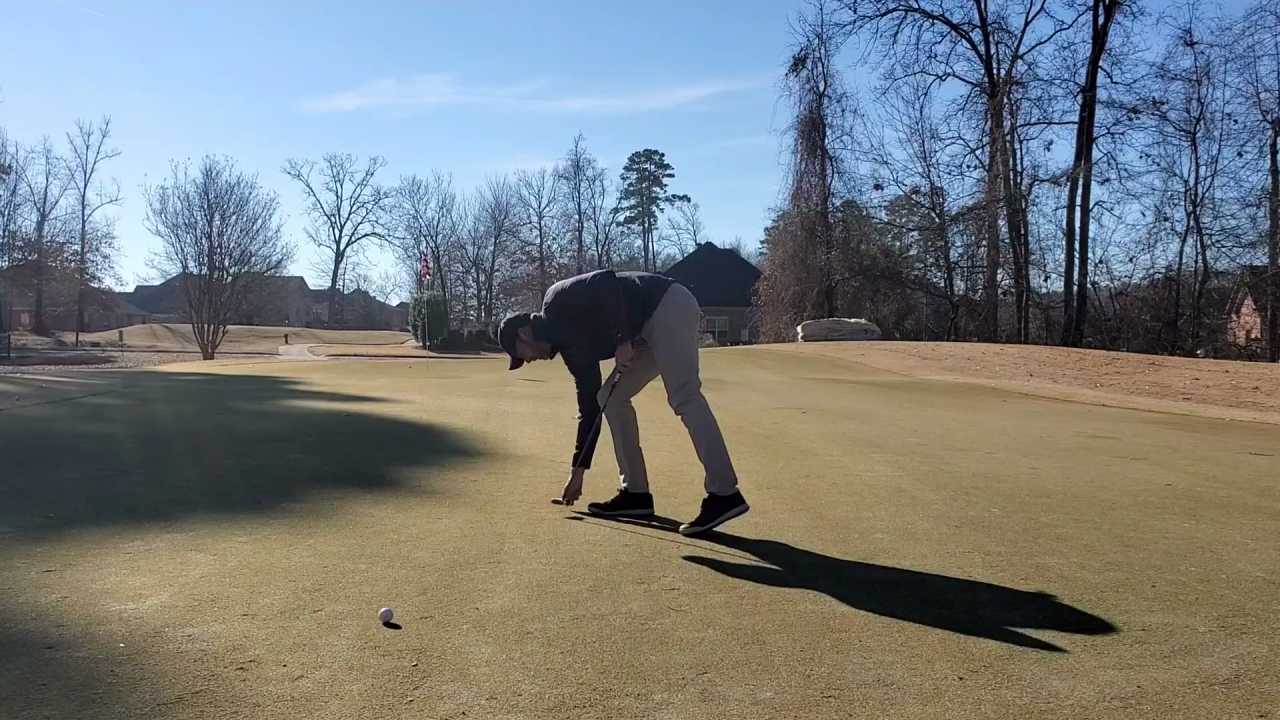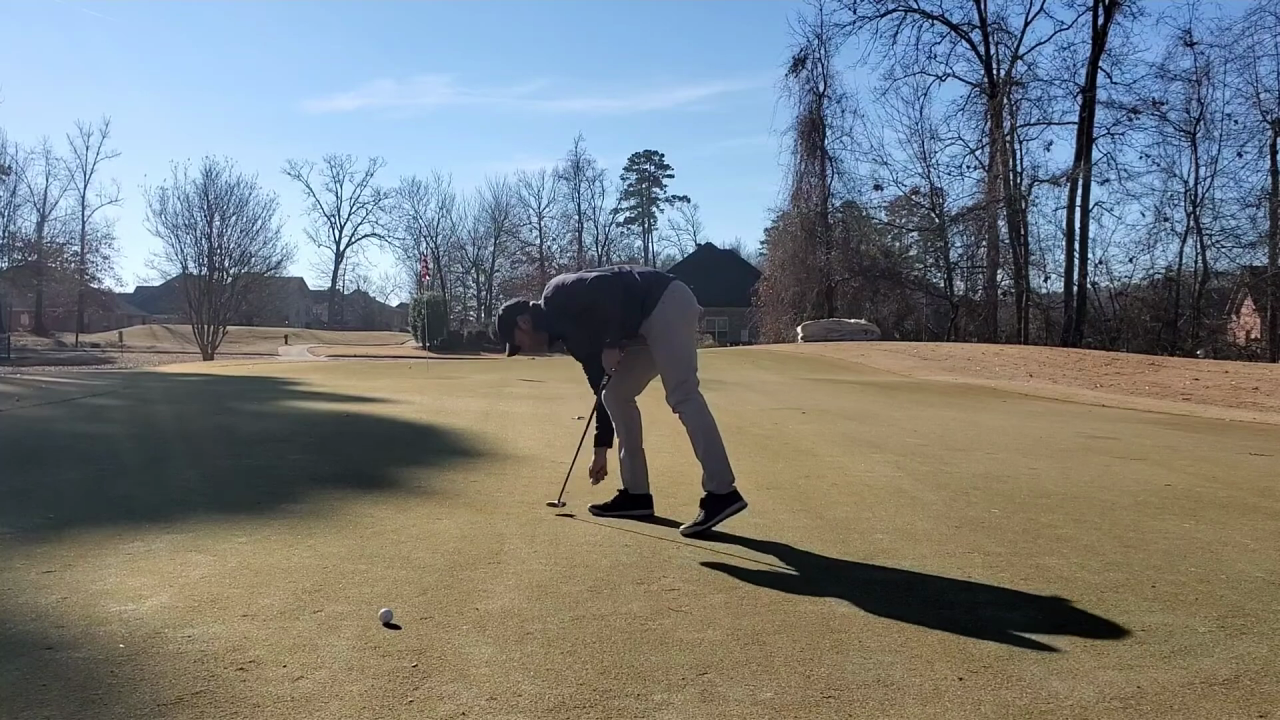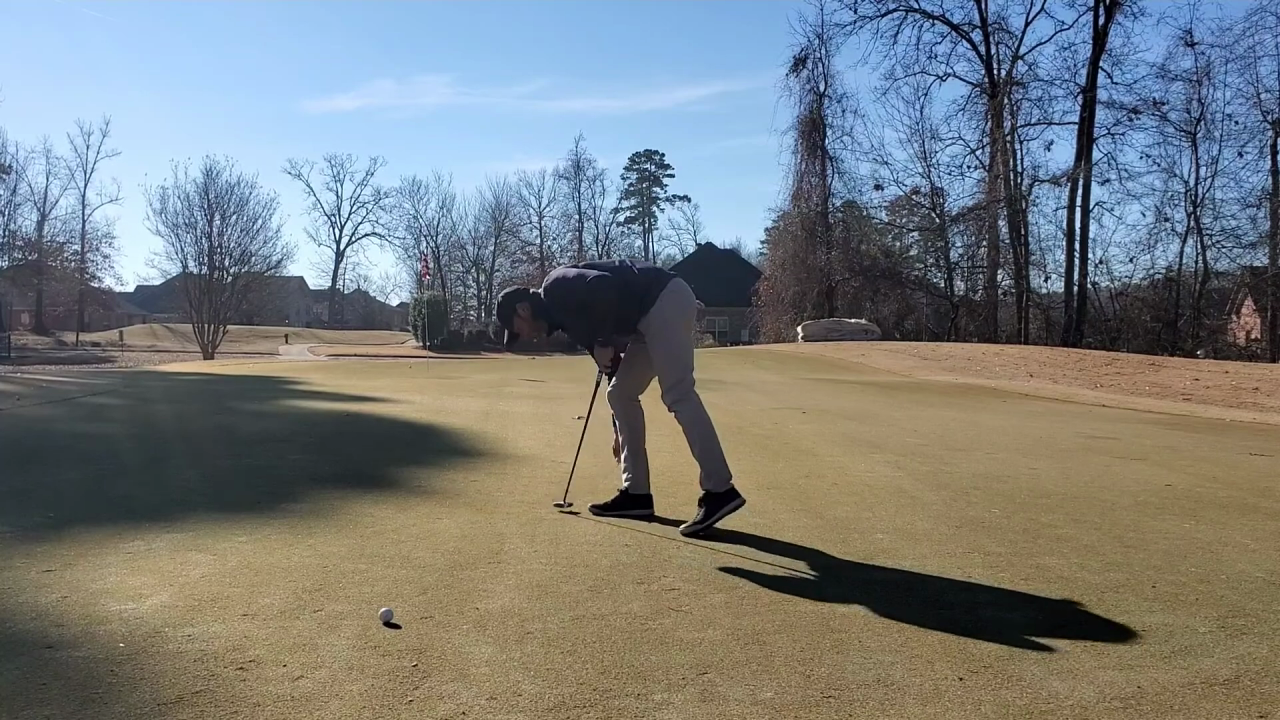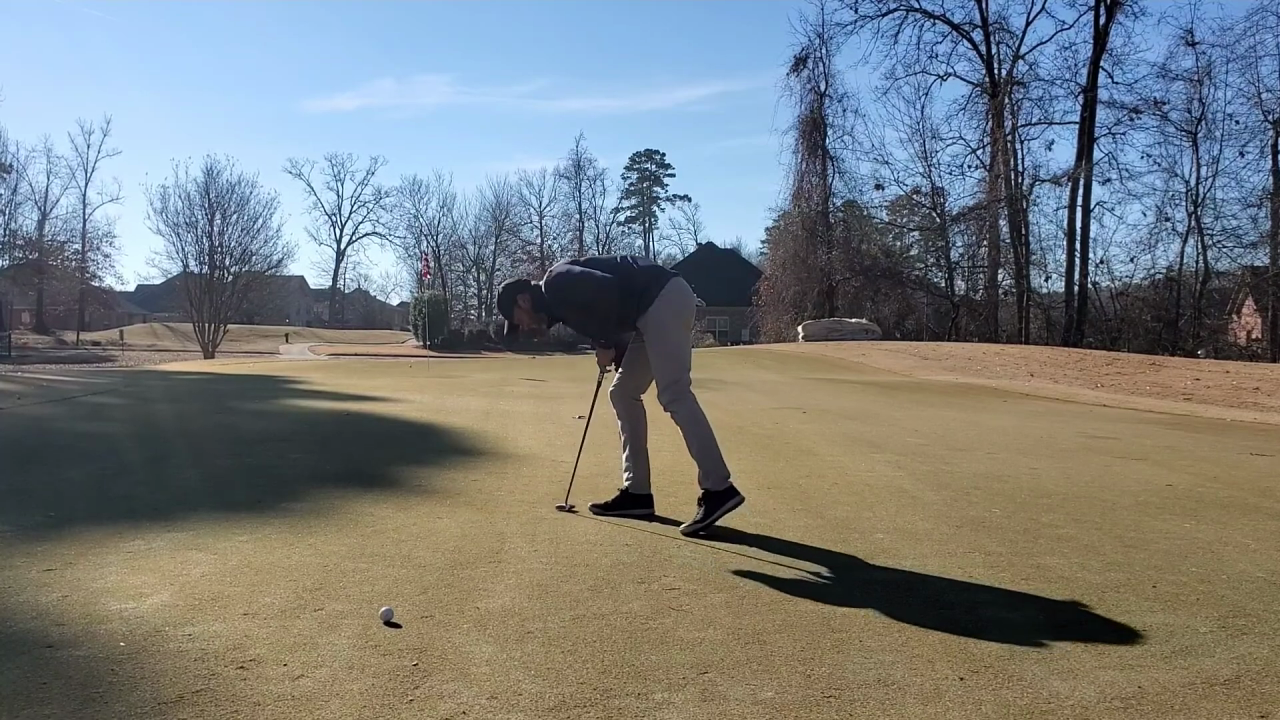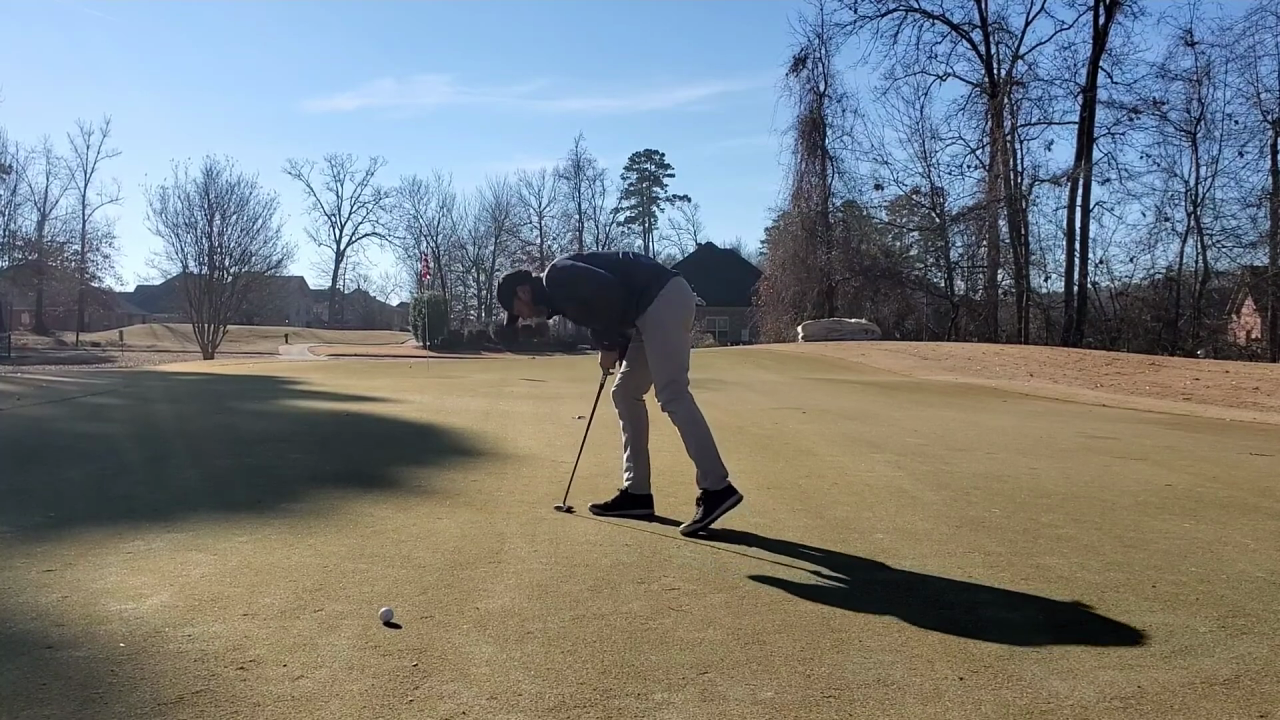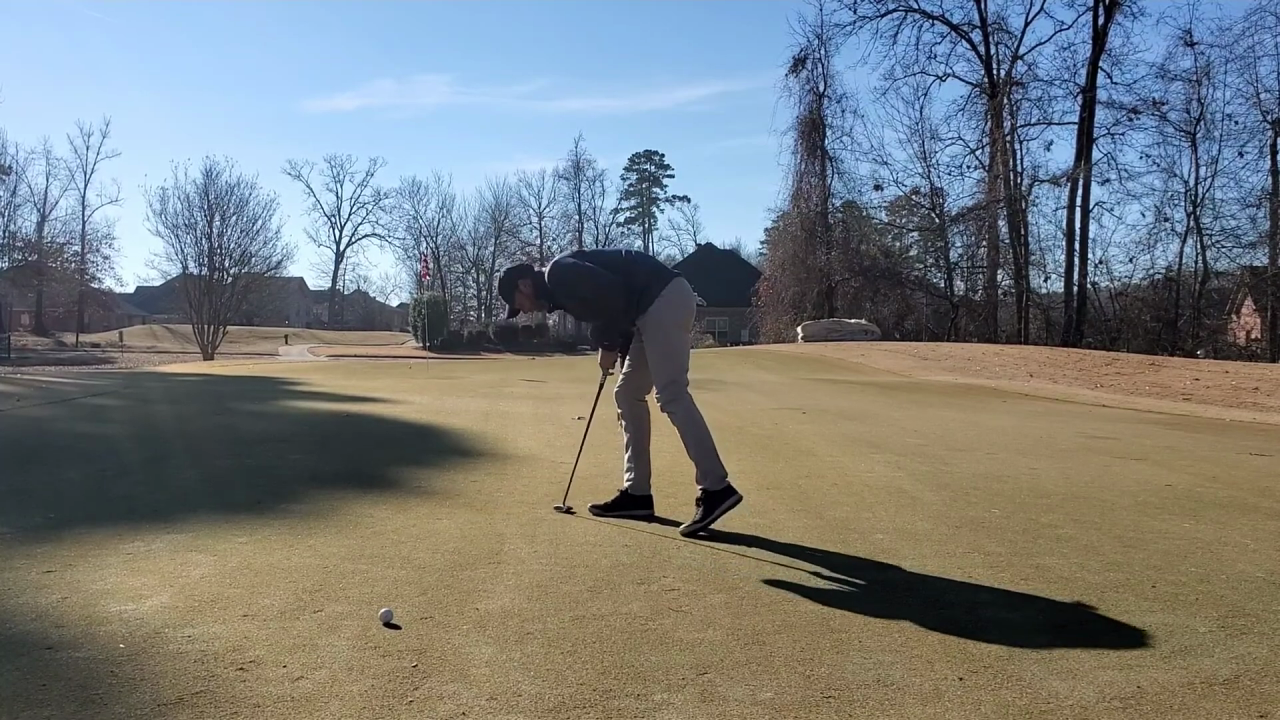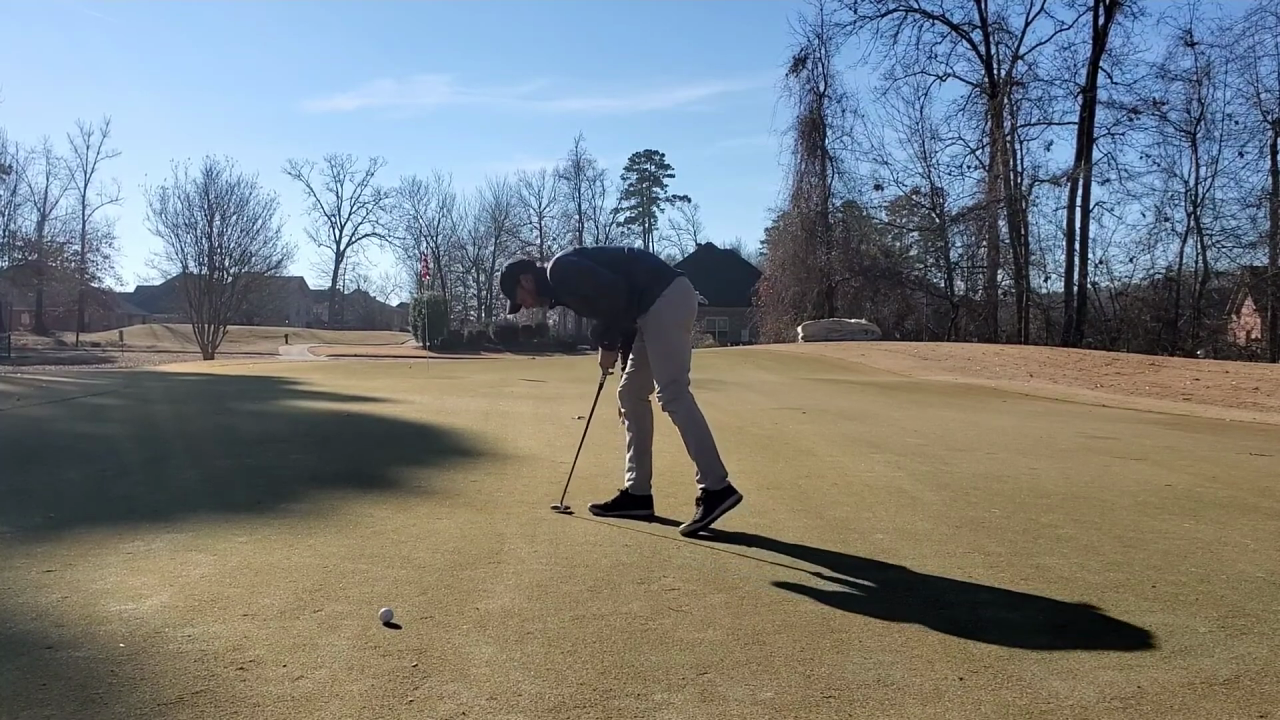
dt=0.2s
person 1, frame 1
left shoulder: (557, 303)
right shoulder: (570, 345)
left elbow: (605, 282)
right elbow: (589, 403)
left wrist: (621, 339)
right wrist: (578, 469)
left hip: (668, 306)
left knee: (684, 398)
right knee: (611, 399)
left ankle: (724, 495)
right ankle: (636, 493)
person 1, frame 2
left shoulder: (557, 297)
right shoulder: (568, 333)
left elbow: (604, 284)
right elbow: (601, 386)
left wrist: (611, 344)
right wrist: (601, 448)
left hip: (668, 304)
left knee: (682, 396)
right knee: (616, 396)
left ankle: (722, 493)
right ankle: (636, 493)
person 1, frame 3
left shoulder: (556, 290)
right shoulder: (566, 317)
left elbow: (603, 285)
right elbow: (610, 365)
left wrist: (603, 342)
right wrist: (621, 430)
left hip: (666, 301)
right hip: (650, 316)
left knee: (678, 395)
right knee: (620, 393)
left ankle: (719, 492)
right ankle: (636, 493)
person 1, frame 4
left shoulder: (556, 284)
right shoulder: (563, 308)
left elbow: (606, 288)
right elbow: (615, 342)
left wrist: (604, 344)
left hip: (665, 299)
right hip: (653, 310)
left knee: (674, 394)
right knee: (622, 393)
left ankle: (718, 490)
right ankle: (637, 492)
person 1, frame 5
left shoulder: (557, 278)
right shoulder: (562, 297)
left elbow: (609, 289)
right elbow: (611, 325)
left wrist: (607, 346)
left hip: (665, 298)
right hip: (654, 307)
left knee: (672, 394)
right knee: (625, 393)
left ankle: (717, 489)
right ankle: (637, 493)
person 1, frame 6
left shoulder: (559, 274)
right shoulder: (562, 291)
left elbow: (611, 290)
right elbow: (615, 320)
left wrist: (607, 346)
left hip: (665, 299)
right hip: (655, 307)
left knee: (671, 395)
right knee: (628, 393)
left ankle: (716, 490)
right ankle: (636, 494)
person 1, frame 7
left shoulder: (561, 271)
right shoulder: (564, 287)
left elbow: (613, 290)
right elbow: (619, 316)
left wrist: (607, 345)
left hip: (666, 298)
right hip: (657, 306)
left knee: (672, 394)
right knee: (631, 393)
left ankle: (716, 489)
right ankle: (637, 493)
